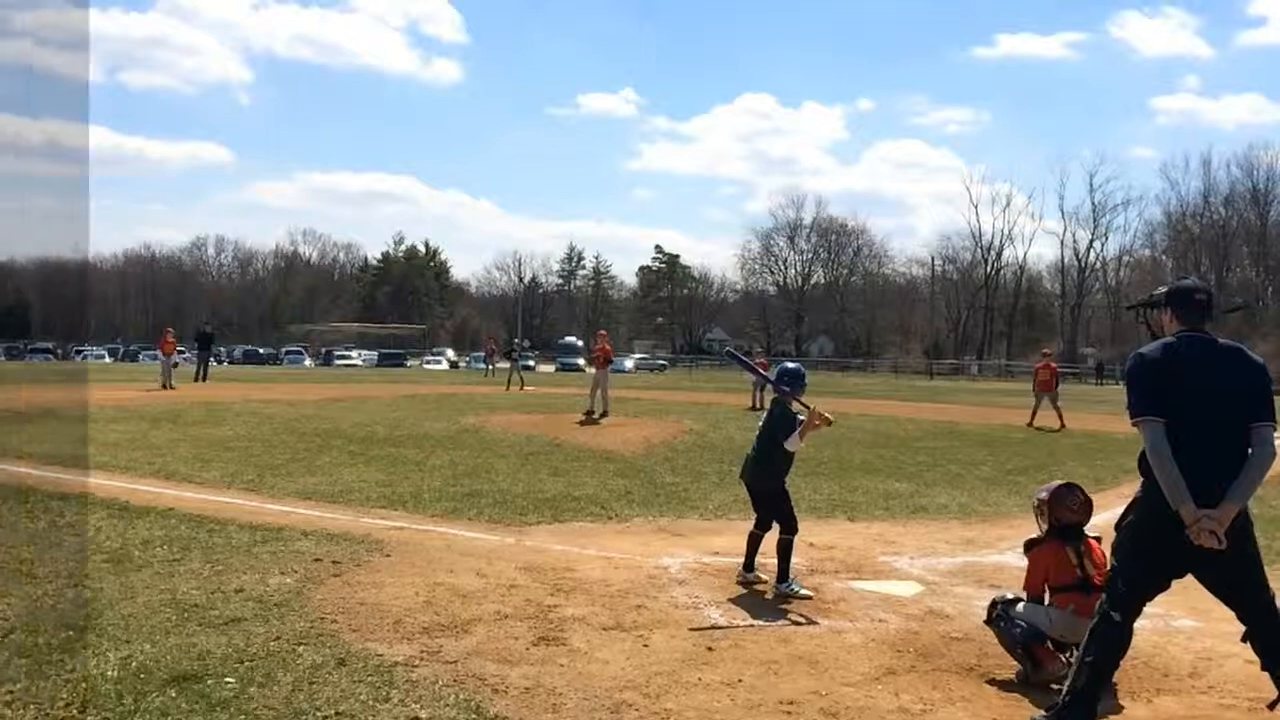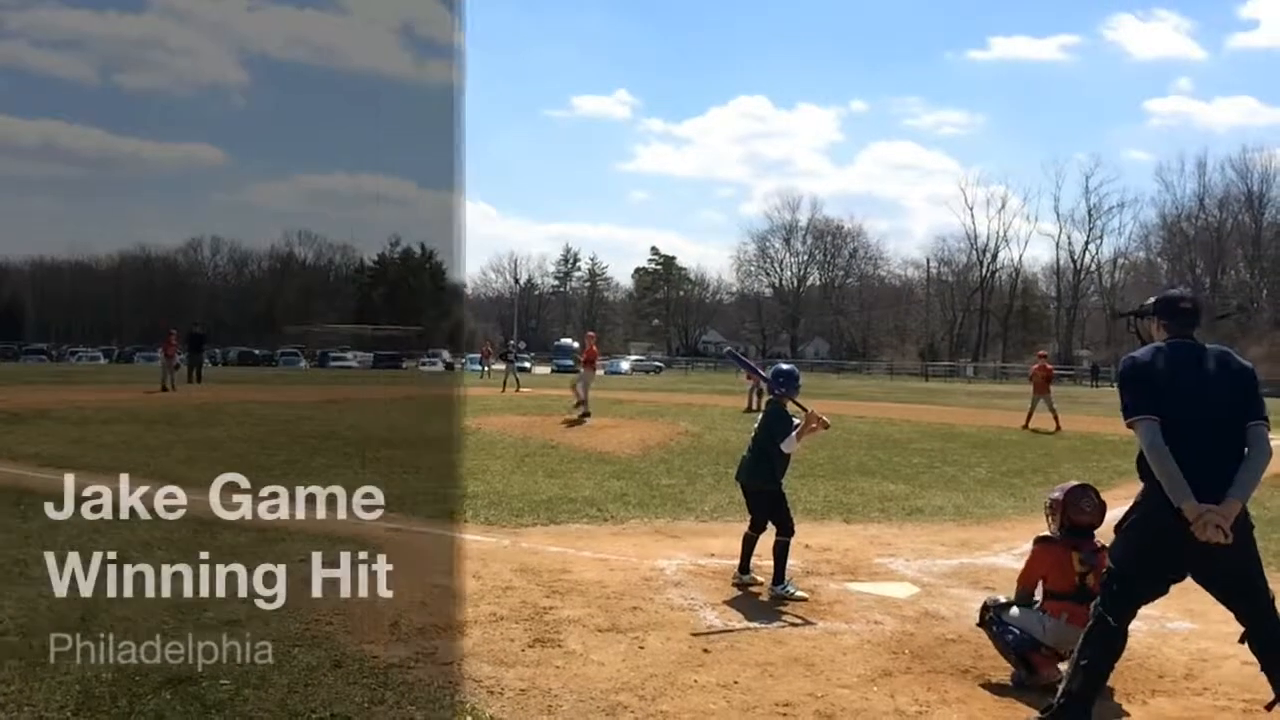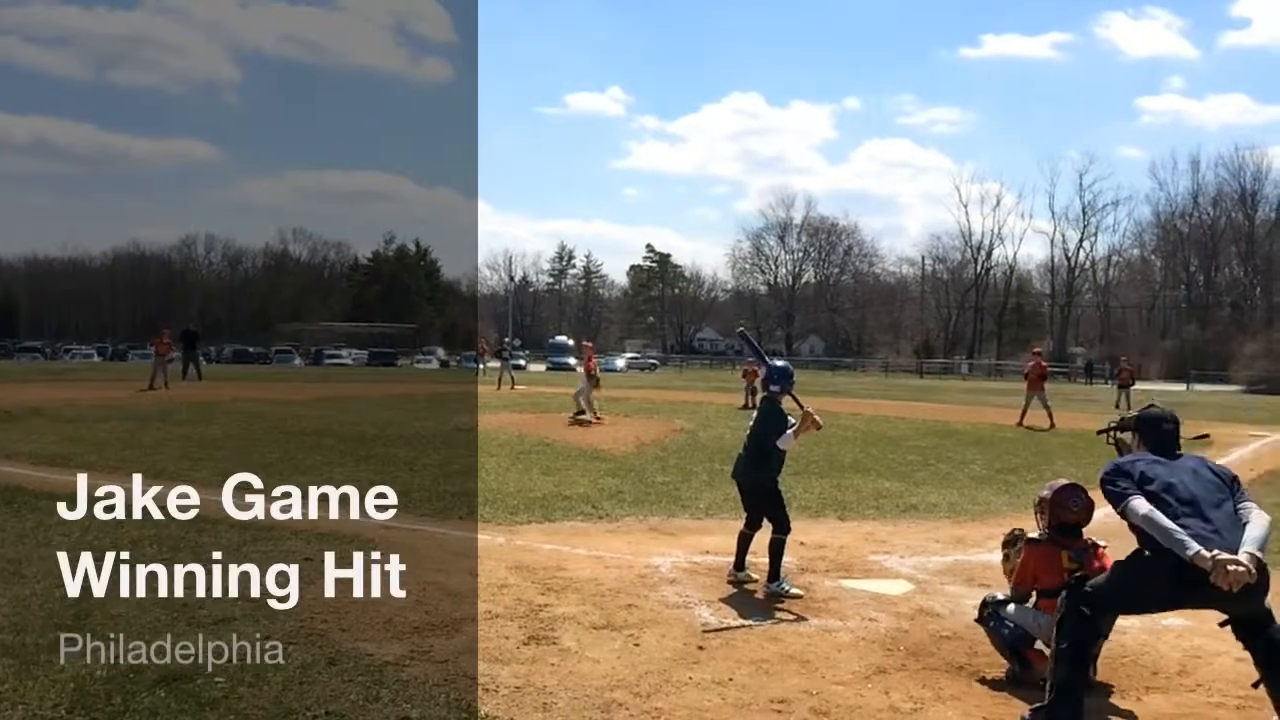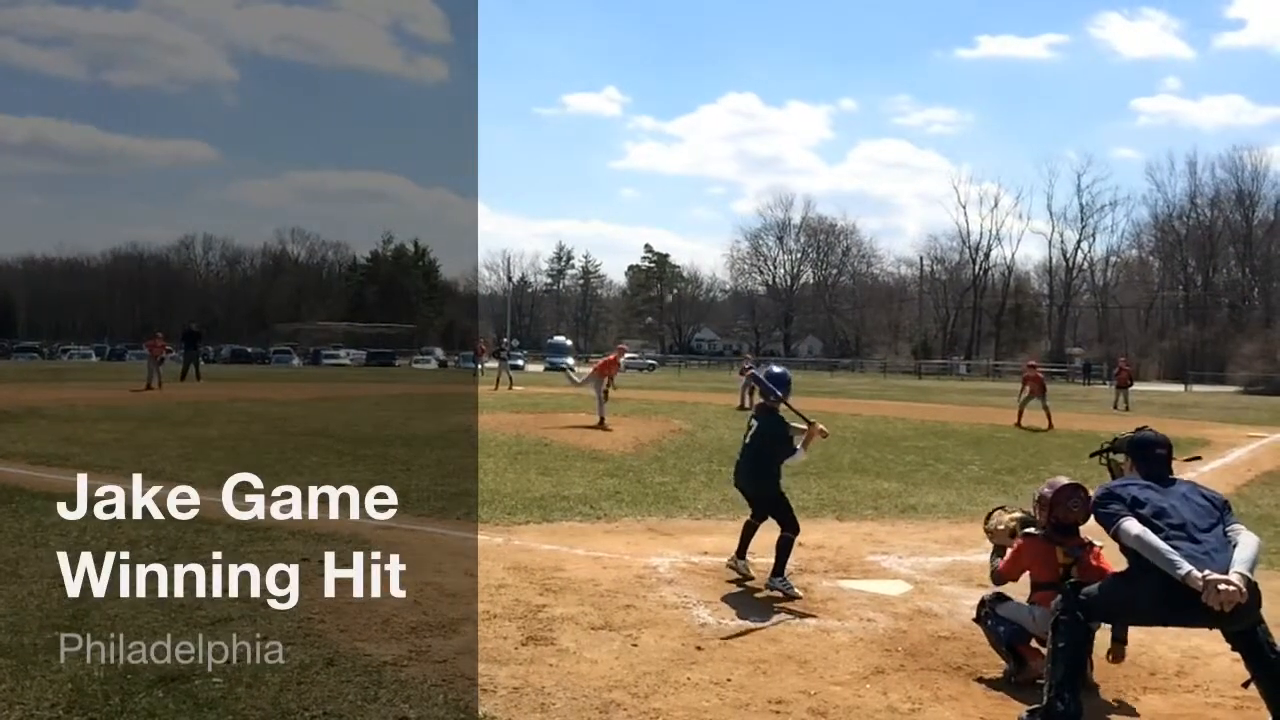
dt=0.7s
person 1, frame 1
left shoulder: (1149, 360)
left elbow: (1155, 442)
left wrist: (1187, 513)
right wrist: (1224, 512)
left hip: (1161, 510)
right hip: (1227, 516)
left knee: (1118, 611)
person 1, frame 2
left shoulder: (1139, 364)
right shoulder: (1237, 367)
left elbow: (1152, 441)
left wrist: (1189, 509)
right wrist: (1231, 508)
left hip: (1163, 513)
right hip: (1230, 518)
left knee: (1112, 610)
person 1, frame 3
left shoulder: (1121, 468)
right shoulder: (1216, 470)
left elbow: (1143, 513)
left wrist: (1202, 559)
right wrist: (1248, 560)
left hip: (1180, 570)
right hip: (1245, 576)
left knee: (1080, 602)
person 1, frame 4
left shoulder: (1112, 493)
right shoulder: (1207, 495)
left elbow: (1136, 534)
right elbow: (1247, 538)
left wrist: (1193, 579)
right wrist: (1238, 579)
left hip: (1169, 592)
right hip: (1234, 593)
left knee: (1072, 607)
person 2, frame 1
left shoulder: (779, 408)
right shoulder: (783, 412)
left elbow: (798, 427)
right elbow: (790, 445)
left wrist: (817, 422)
right wrist: (809, 424)
left hip: (756, 473)
right hip: (767, 478)
left knee: (764, 520)
right knee: (788, 525)
left ankle: (747, 571)
right ankle: (783, 583)
person 2, frame 2
left shoulder: (772, 409)
right shoulder: (779, 413)
left elbow: (793, 430)
right elbow: (787, 446)
left wrist: (813, 426)
right wrist: (807, 425)
left hip: (750, 475)
right hip: (763, 479)
left knee: (758, 523)
right knee: (785, 528)
left ankle: (742, 572)
right ankle: (778, 585)
person 2, frame 3
left shoulder: (767, 406)
right shoulder: (773, 411)
left elbow: (788, 428)
right elbow: (783, 443)
left wrist: (806, 424)
right wrist: (802, 423)
left hip: (747, 473)
right hip: (760, 477)
left knee: (754, 520)
right knee: (781, 525)
left ankle: (738, 570)
right ankle: (774, 582)
person 2, frame 4
left shoulder: (760, 411)
right shoulder: (775, 424)
left elbow: (787, 427)
right elbow: (794, 456)
left wrist: (810, 430)
right wrist: (810, 437)
left hip: (744, 477)
right hip: (763, 482)
left knee: (759, 514)
right knee: (790, 526)
left ankle: (739, 558)
right ankle: (777, 577)
person 3, frame 1
left shoulder: (1041, 548)
right shoulder: (1094, 546)
left elbow: (1035, 600)
left hip: (1066, 622)
left knee: (1000, 608)
left ankle: (1045, 664)
person 3, frame 2
left shoulder: (1046, 548)
right shoulder: (1104, 554)
left elbow: (1022, 597)
left hip: (1056, 631)
left knee: (993, 610)
left ankle: (1039, 668)
person 3, frame 3
left shoulder: (1036, 547)
right shoulder: (1096, 551)
left elbow: (1019, 598)
left wrist: (1011, 565)
left hip: (1050, 628)
left knee: (991, 606)
left ankle: (1031, 665)
person 3, frame 4
left shoulder: (1030, 542)
right shoulder: (1090, 550)
left elbow: (998, 578)
left wrist: (1001, 546)
right wrist: (1119, 642)
left hip: (1045, 622)
left knee: (989, 606)
left ankle: (1028, 662)
